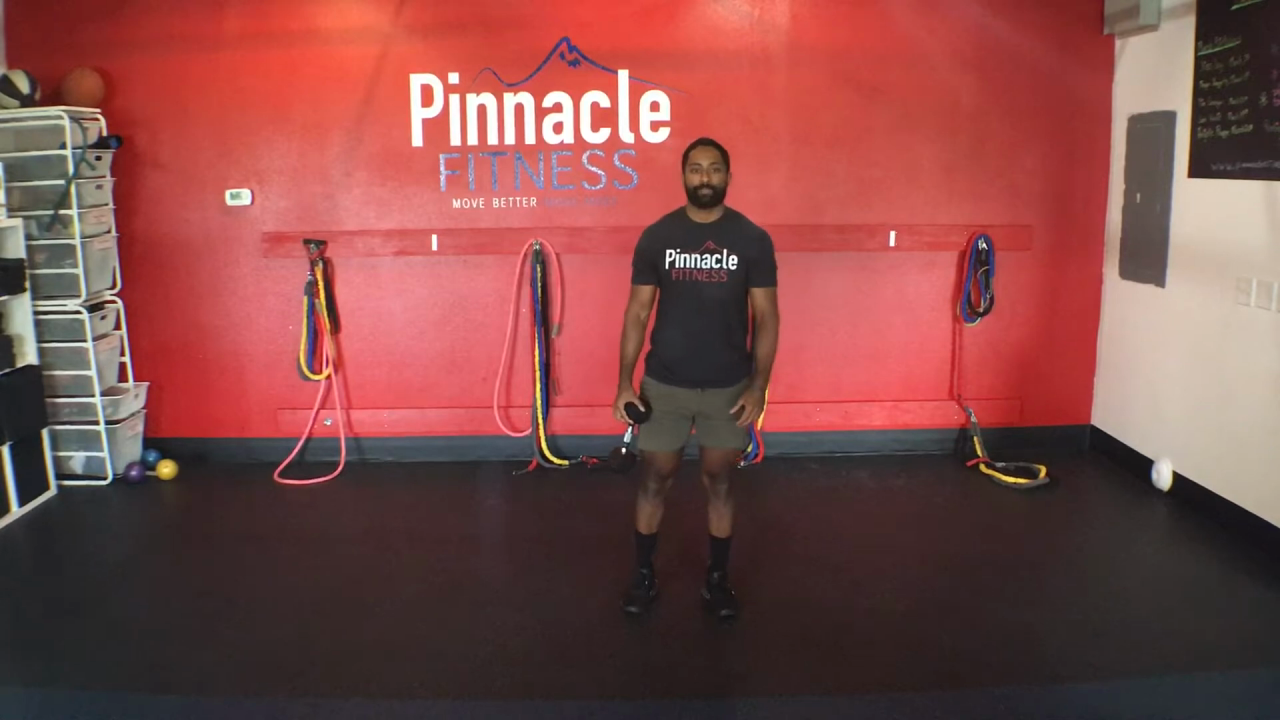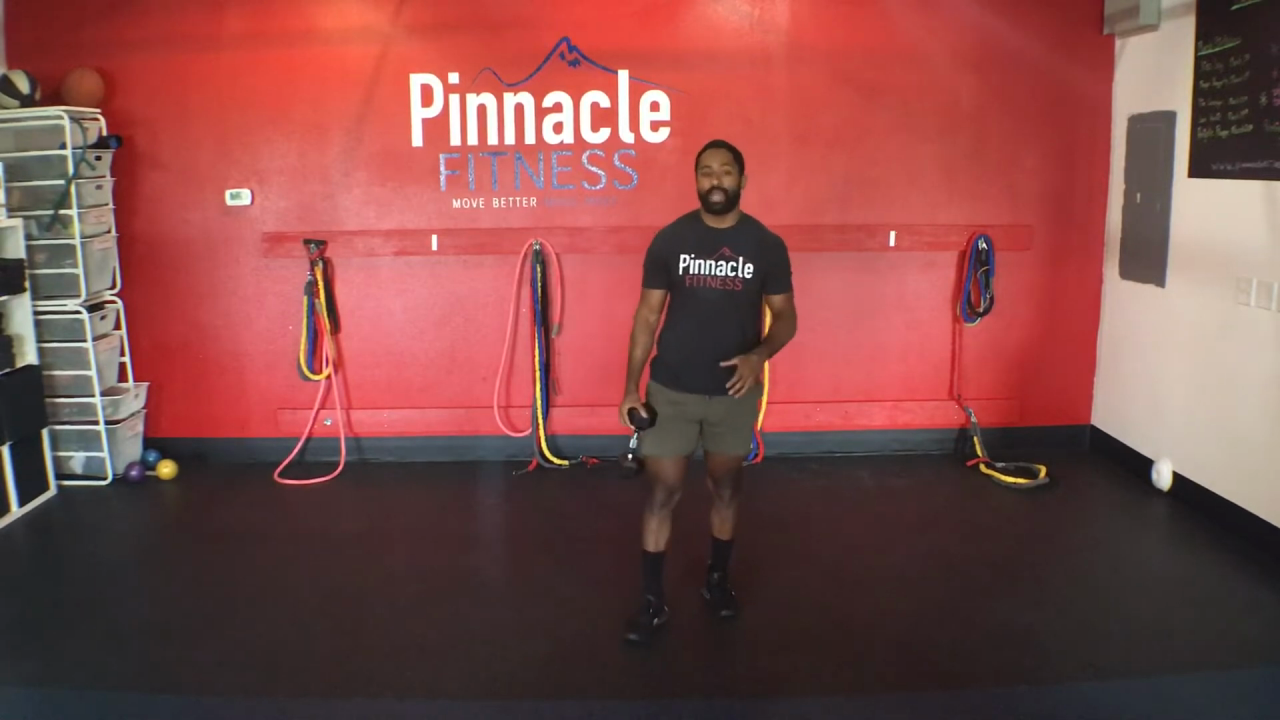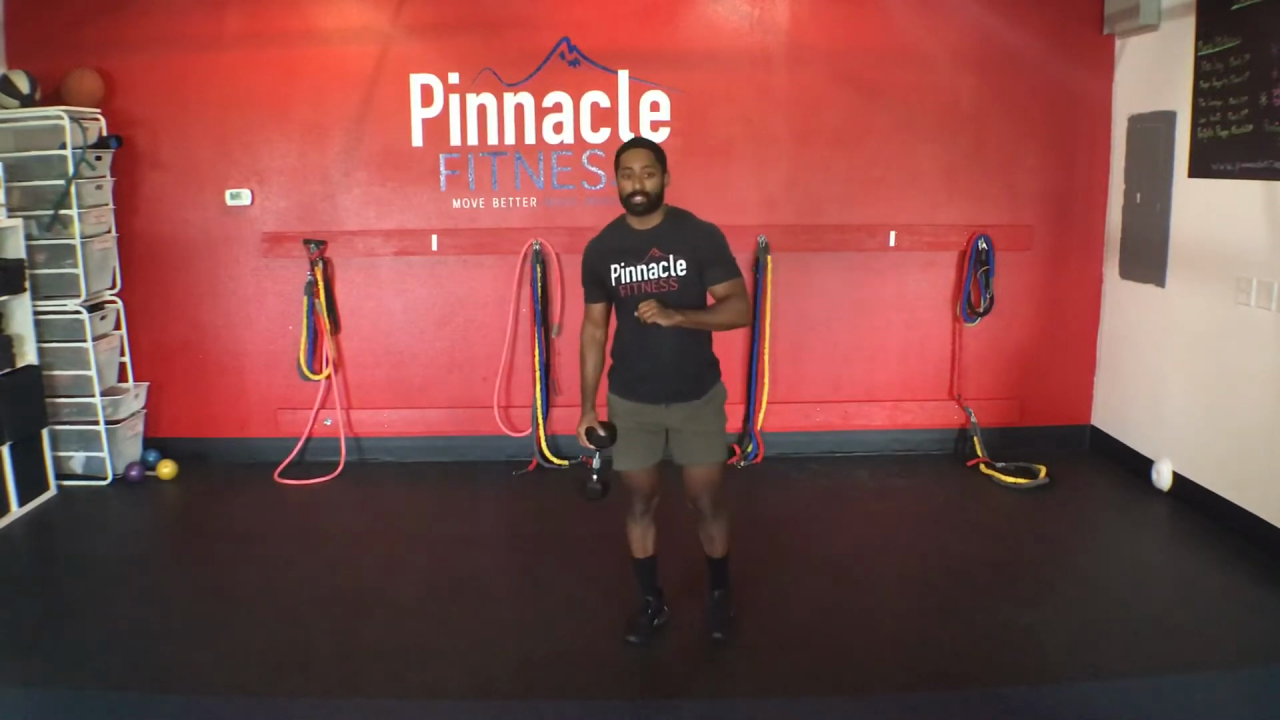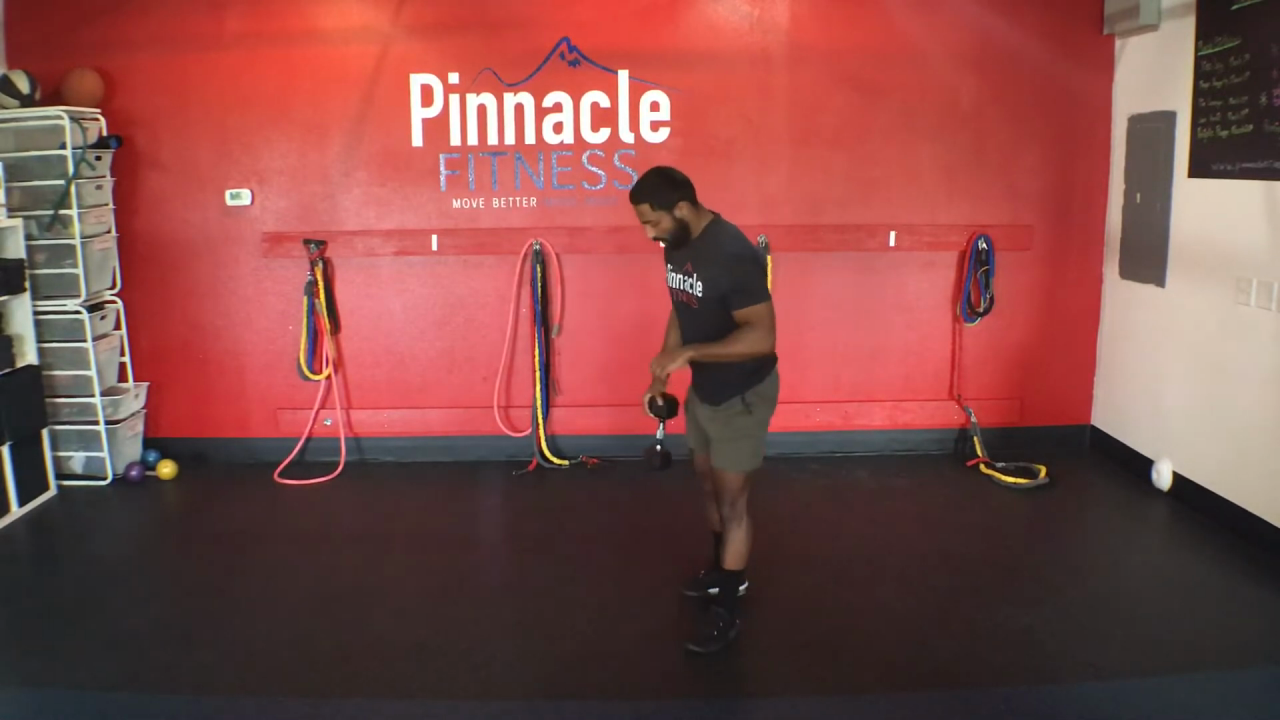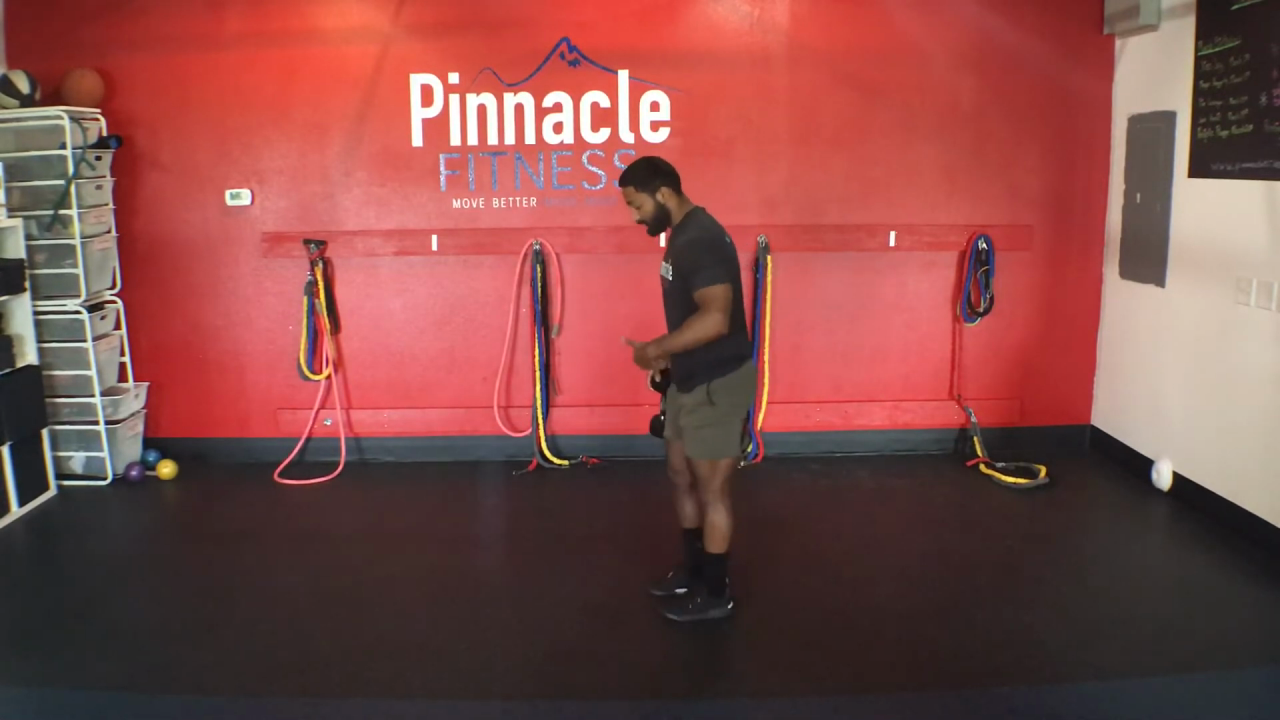
dt=1s
person 1, frame 1
left shoulder: (752, 239)
right shoulder: (656, 236)
left elbow: (766, 316)
right elbow: (637, 312)
left wrist: (758, 386)
right wrist: (624, 383)
left hip: (727, 387)
right hip: (664, 384)
left knee: (719, 483)
right knee: (655, 481)
left ankle: (717, 578)
right ankle: (644, 574)
person 1, frame 2
left shoulder: (767, 245)
right shoulder: (669, 240)
left elbow: (785, 317)
right elbow: (647, 315)
left wrist: (759, 356)
right wrist: (631, 387)
left hip: (733, 392)
right hip: (671, 390)
left knee: (725, 488)
right knee: (663, 492)
left ankle: (717, 578)
right ankle: (653, 600)
person 1, frame 3
left shoulder: (701, 236)
right shoulder: (601, 249)
left elbow: (740, 308)
right elbow: (594, 328)
left wrist: (675, 316)
right wrist: (588, 407)
left hip: (698, 396)
right hip: (631, 400)
left knee: (706, 502)
right knee: (641, 503)
left ankle: (719, 590)
right ankle: (652, 601)
person 1, frame 4
left shoulder: (733, 255)
right shoulder: (677, 246)
left elbow: (762, 337)
left wrist: (688, 352)
right wrist: (659, 375)
left hip: (742, 396)
right hip: (703, 390)
left knee: (731, 502)
right knee: (708, 485)
left ankle: (726, 612)
right ankle: (725, 571)
person 1, frame 5
left shoulder: (701, 240)
right shoulder: (683, 235)
left elbow: (715, 319)
left wrist: (655, 348)
right wrist: (667, 355)
left hip: (718, 383)
right hip: (690, 379)
left knee: (710, 489)
right knee: (683, 478)
left ankle: (715, 593)
right ankle: (694, 569)
